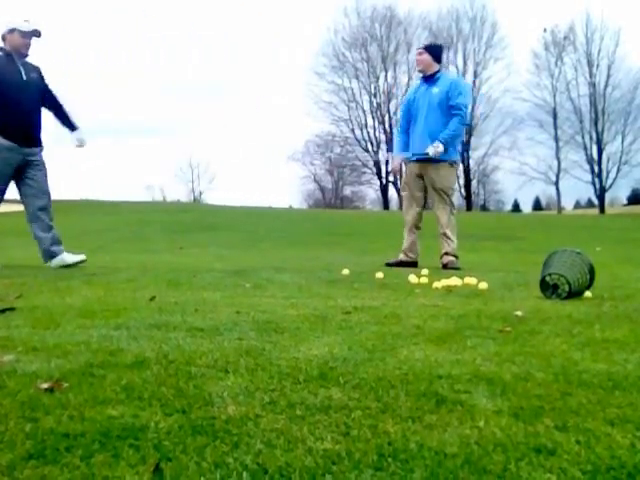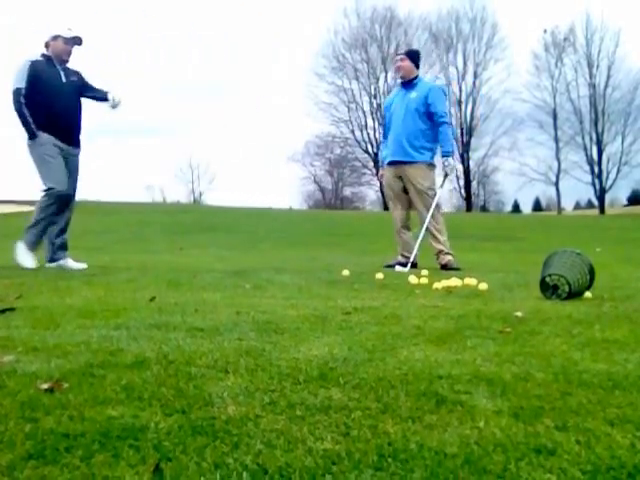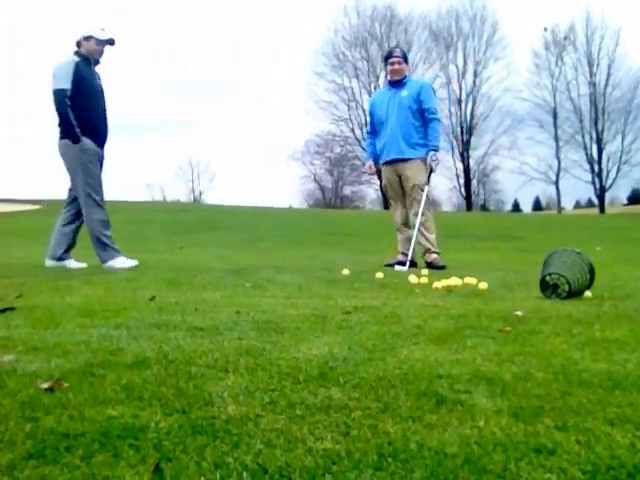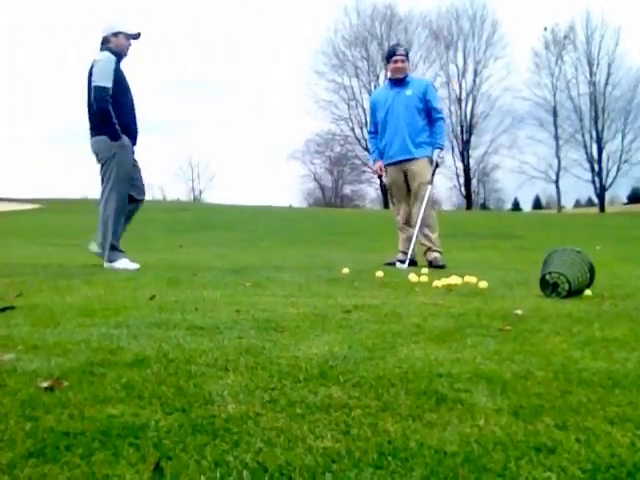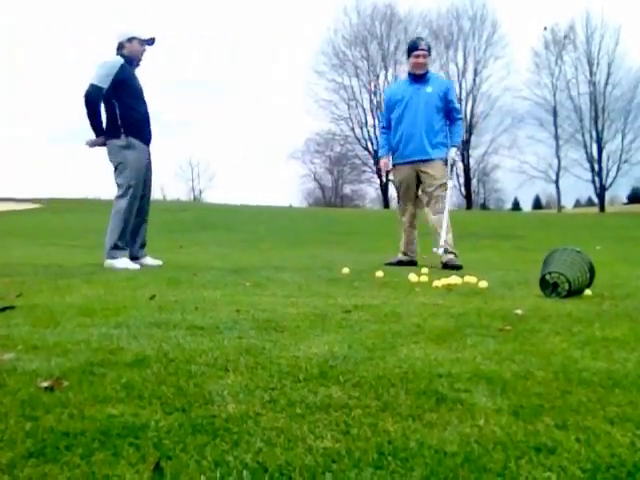
dt=0.4s
person 1, frame 1
left shoulder: (33, 71)
left elbow: (51, 101)
left wrist: (74, 129)
left hip: (32, 148)
left knee: (40, 200)
left ankle: (54, 252)
person 1, frame 2
left shoulder: (74, 76)
right shoulder: (31, 67)
left elbow: (90, 91)
right elbow: (20, 100)
left wrist: (109, 96)
right wrist: (34, 133)
left hip: (71, 145)
right hip: (45, 140)
left knee: (66, 198)
right knee: (57, 189)
left ankle: (57, 255)
right ankle: (28, 243)
person 1, frame 3
left shoulder: (95, 75)
right shoulder: (69, 66)
right elbow: (62, 102)
left wrist: (99, 146)
right wrist: (77, 138)
left hip: (93, 146)
right hip: (79, 144)
left knee: (78, 200)
right knee: (92, 198)
left ankle: (57, 255)
right ankle: (110, 256)
person 1, frame 4
left shoulder: (111, 63)
right shoulder: (106, 60)
right elbow: (101, 99)
right wrist: (116, 135)
left hip: (120, 142)
right hip: (114, 141)
left knee: (135, 193)
right knee: (115, 197)
left ankle: (104, 241)
right ankle: (112, 255)
person 1, frame 5
left shoulder: (129, 72)
right shoulder: (114, 65)
right elbow: (92, 96)
left wrist: (105, 137)
right wrist: (100, 133)
left hip: (140, 144)
right hip: (126, 143)
left knee: (141, 199)
right knee: (128, 194)
left ankle: (136, 253)
right ankle: (115, 254)
person 2, frame 1
left shoulder: (454, 84)
right shoulder: (413, 92)
left elbow: (460, 118)
right elbow: (403, 125)
left wrist: (441, 143)
right wrist: (399, 153)
left hip: (441, 159)
right hip: (414, 159)
left knee: (444, 208)
right knee: (410, 209)
left ankle: (449, 255)
right ankle: (408, 255)
person 2, frame 2
left shoulder: (431, 90)
right shoulder: (392, 98)
left elbow: (443, 123)
left wrist: (447, 154)
right wrist: (382, 163)
left hip: (418, 161)
right hip: (392, 164)
left knee: (429, 210)
right knee: (398, 213)
left ankle: (444, 256)
right ankle: (406, 256)
person 2, frame 3
left shoulder: (420, 88)
right shoulder: (377, 97)
left elbow: (432, 119)
right elbow: (372, 131)
left wrist: (433, 149)
right wrist: (370, 156)
left hip: (414, 157)
right hip: (388, 161)
left knee: (419, 207)
right knee: (398, 210)
left ankle: (431, 253)
right ankle: (405, 254)
person 2, frame 4
left shoulder: (423, 86)
right shoulder: (377, 96)
left elbow: (437, 118)
right elbow: (373, 131)
left wrist: (439, 147)
right wrist: (376, 157)
left hip: (419, 155)
right hip: (391, 161)
left knee: (424, 205)
right knee: (401, 209)
left ankle: (433, 252)
right ankle: (406, 253)
person 2, frame 5
left shoulder: (443, 85)
right shoulder: (393, 90)
left elbow: (455, 118)
right elbow: (385, 126)
left wrist: (454, 146)
right wrist: (384, 154)
left hip: (434, 157)
right hip: (403, 159)
left knee: (438, 205)
right knee: (406, 210)
left ankle: (448, 254)
right ankle: (407, 254)
